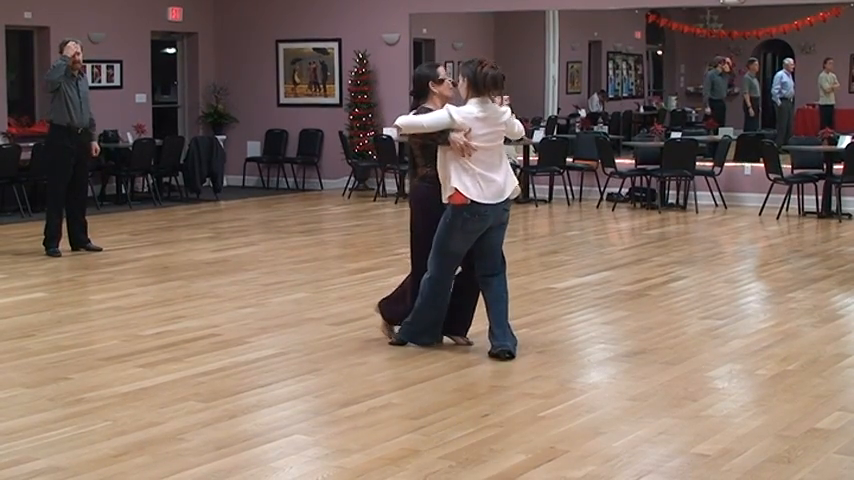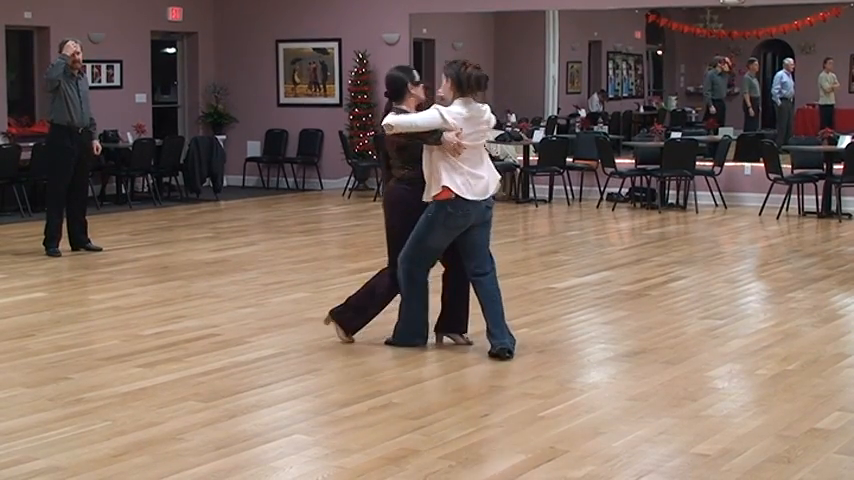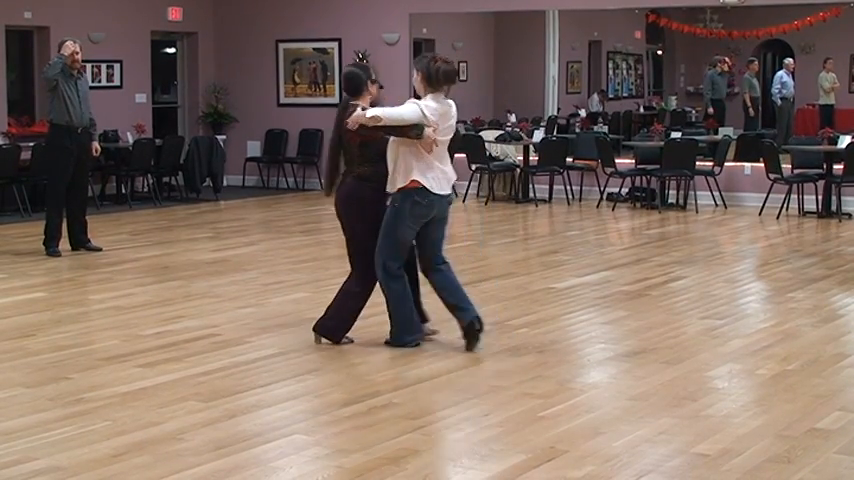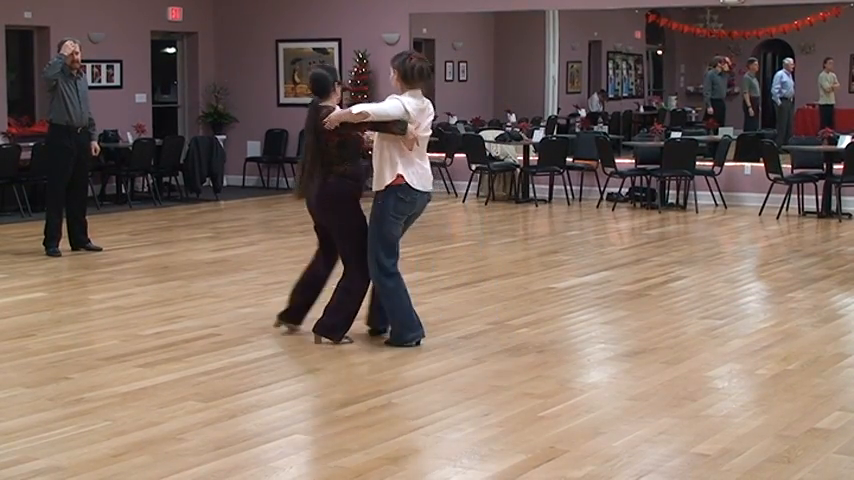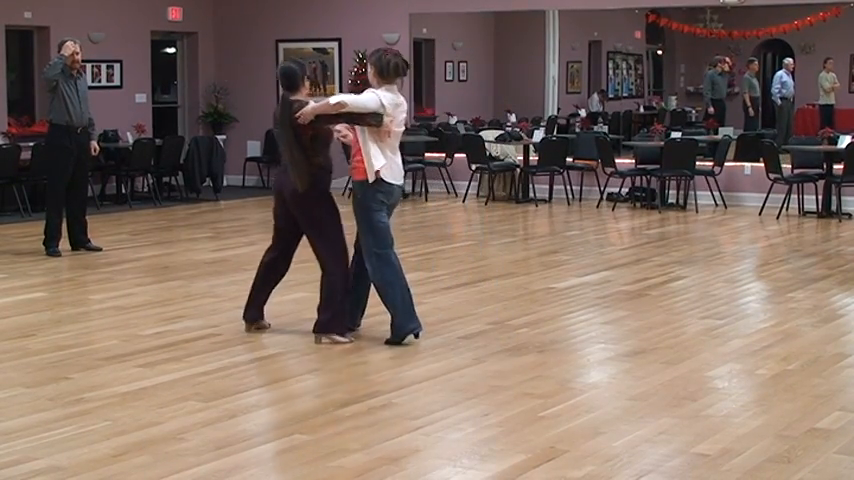
dt=0.3s
person 1, frame 1
left shoulder: (456, 116)
right shoulder: (502, 115)
left elbow: (403, 124)
right elbow: (519, 132)
left wrist: (407, 121)
left hip: (468, 206)
right hip: (500, 203)
left knee: (440, 270)
right knee: (492, 272)
left ankle: (418, 331)
right ankle: (503, 341)
person 1, frame 2
left shoulder: (443, 116)
right shoulder: (483, 113)
left elbow: (393, 124)
left wrist: (389, 122)
left hip: (452, 202)
right hip: (482, 201)
left knee: (412, 264)
right knee: (482, 270)
left ankle: (410, 333)
right ankle: (501, 341)
person 1, frame 3
left shoulder: (419, 109)
right shoulder: (449, 108)
left elbow: (379, 115)
left wrist: (356, 119)
left hip: (414, 193)
right hip: (441, 193)
left knee: (388, 263)
right knee: (433, 261)
left ankle: (406, 332)
right ankle: (467, 317)
person 1, frame 4
left shoulder: (400, 105)
right shoulder: (425, 106)
left elbow: (364, 111)
left wrist: (337, 117)
right wrist: (371, 138)
left hip: (398, 189)
right hip: (420, 190)
left knee: (382, 261)
right knee: (387, 253)
left ankle: (406, 331)
right ankle: (381, 319)
person 1, frame 5
left shoulder: (376, 98)
right shoulder: (398, 101)
left elbow: (340, 102)
left wrist: (312, 110)
right wrist: (349, 134)
left hip: (372, 183)
right hip: (391, 183)
left knee: (380, 255)
right knee: (366, 251)
left ankle: (405, 323)
right ankle: (351, 316)
person 2, frame 1
right shoulder: (421, 117)
right elbow: (419, 132)
right wrist: (449, 136)
right hip: (429, 197)
left knee: (473, 263)
right knee: (427, 266)
left ankle: (453, 325)
right ankle: (390, 311)
person 2, frame 2
right shoulder: (398, 118)
right elbow: (406, 132)
right wrist: (441, 137)
left hip: (425, 199)
right hip: (405, 200)
left knee: (456, 260)
right knee: (401, 269)
left ankle: (451, 326)
right ankle: (346, 317)
person 2, frame 3
left shoulder: (353, 114)
left elbow: (377, 137)
right elbow: (384, 124)
right wrist: (420, 132)
left hip: (361, 195)
right hip: (360, 198)
left knee: (403, 254)
right knee: (366, 266)
right ankle: (330, 329)
person 2, frame 4
left shoulder: (318, 115)
right shoulder: (335, 116)
right elbow: (368, 120)
left wrist: (362, 138)
right wrist: (403, 128)
left hip: (323, 193)
right hip: (338, 196)
left knee: (326, 256)
right knee: (360, 264)
left ankle: (291, 314)
right ankle: (330, 329)
person 2, frame 5
left shoulder: (284, 110)
right elbow: (343, 113)
left wrist: (330, 132)
right wrist: (378, 121)
left hip: (287, 184)
right hip: (310, 188)
left knee: (279, 249)
right knee: (333, 255)
left ankle: (253, 315)
right ankle: (329, 326)
person 3, frame 1
left shoulder: (83, 79)
right shoulder: (60, 78)
right elbow: (50, 78)
left wrist: (92, 138)
right wrist: (65, 57)
left hip: (81, 137)
right hip: (61, 137)
left knee: (79, 192)
right knee: (57, 192)
left ankle: (80, 239)
right ankle: (52, 242)
person 3, frame 2
left shoulder: (83, 79)
right shoulder: (59, 78)
right elbow: (50, 76)
left wrist: (93, 137)
right wrist: (64, 55)
left hip: (82, 137)
right hip: (62, 136)
left knee: (80, 192)
right knee: (57, 191)
left ankle: (80, 239)
right ankle: (52, 242)
person 3, frame 3
left shoulder: (83, 79)
right shoulder: (58, 77)
right elbow: (47, 75)
left wrist: (93, 138)
right wrist: (62, 55)
left hip: (82, 137)
right hip: (61, 137)
left knee: (80, 192)
right knee: (57, 191)
left ankle: (80, 239)
right ankle: (52, 242)
person 3, frame 4
left shoulder: (82, 79)
right shoulder: (57, 77)
right elbow: (47, 74)
left wrist: (92, 137)
right wrist: (61, 55)
left hip: (81, 137)
right hip: (61, 136)
left knee: (79, 192)
right knee: (57, 191)
left ankle: (80, 238)
right ankle: (51, 242)
person 3, frame 5
left shoulder: (82, 78)
right shoulder: (58, 77)
right elbow: (47, 75)
left wrist: (92, 137)
right wrist: (62, 55)
left hip: (81, 136)
right hip: (60, 136)
left knee: (79, 191)
right knee: (57, 191)
left ankle: (80, 238)
right ankle: (52, 242)
